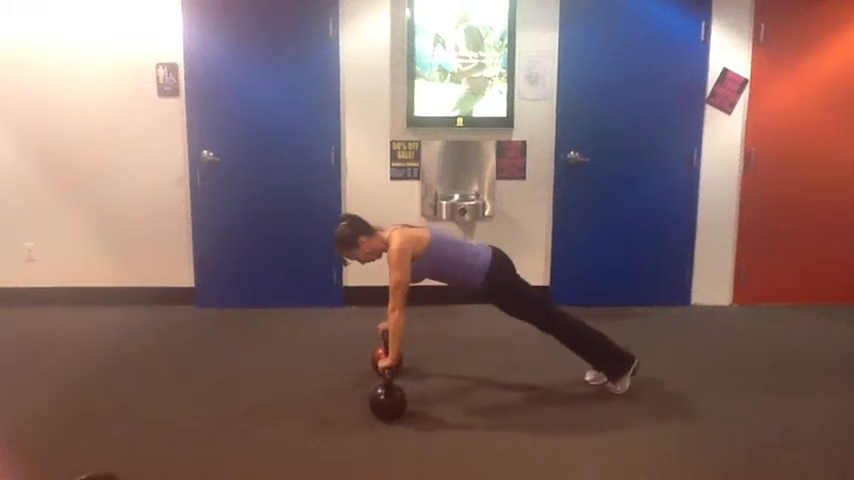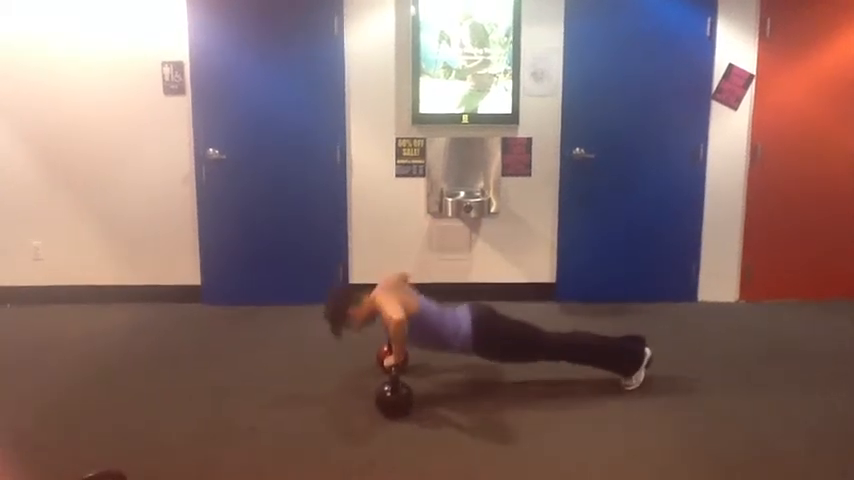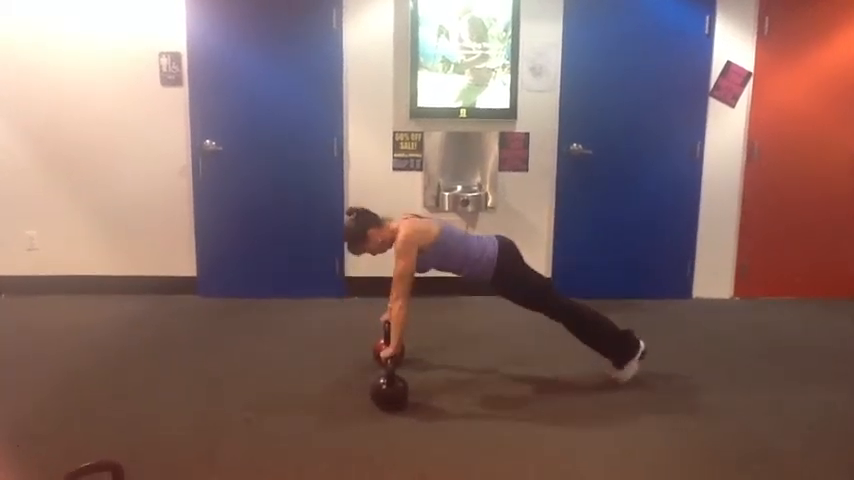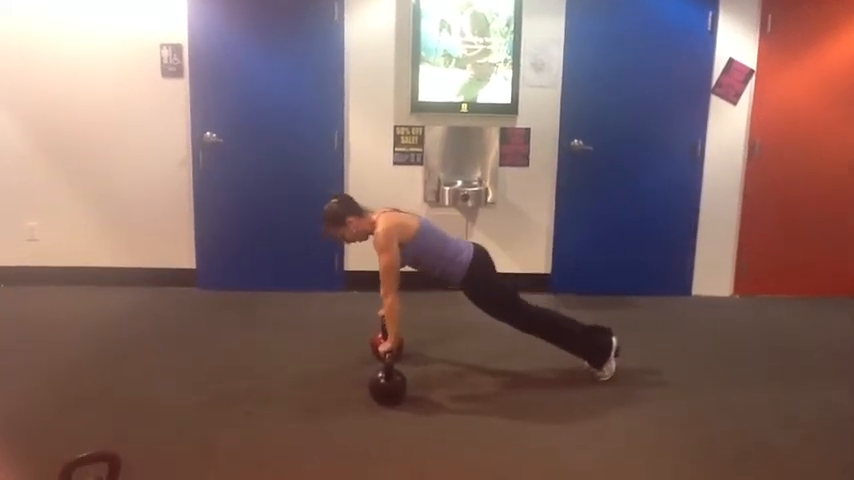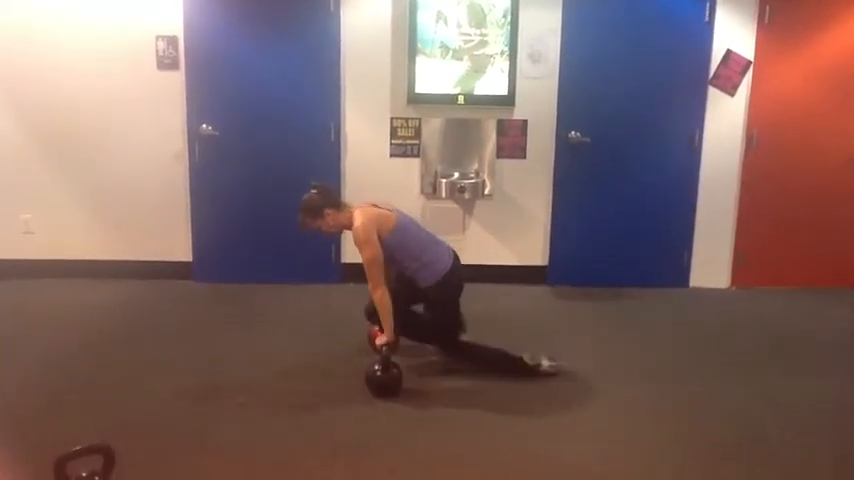
dt=1s
person 1, frame 1
left shoulder: (398, 246)
right shoulder: (394, 237)
left elbow: (397, 306)
left wrist: (392, 357)
right wrist: (392, 323)
left hip: (490, 273)
right hip: (488, 264)
left knee: (547, 318)
right knee: (546, 314)
left ankle: (619, 364)
right ankle: (608, 360)
person 1, frame 2
left shoulder: (380, 297)
right shoulder: (387, 286)
left elbow: (397, 320)
right elbow: (404, 276)
left wrist: (397, 356)
left hip: (477, 333)
right hip: (473, 319)
left knee: (549, 347)
right knee: (549, 343)
left ankle: (632, 358)
right ankle: (629, 348)
person 1, frame 3
left shoulder: (404, 238)
right shoulder: (401, 227)
left elbow: (401, 299)
right elbow: (403, 286)
left wrist: (394, 347)
right wrist: (392, 311)
left hip: (497, 264)
right hip: (495, 254)
left knee: (556, 306)
right knee: (555, 305)
left ankle: (626, 349)
right ankle: (623, 345)
person 1, frame 4
left shoulder: (384, 232)
right shoulder: (383, 218)
left elbow: (390, 292)
left wrist: (392, 340)
right wrist: (389, 310)
left hip: (470, 271)
right hip: (469, 260)
left knee: (523, 317)
right knee: (522, 314)
left ankle: (601, 349)
right ankle: (598, 340)
person 1, frame 5
left shoulder: (362, 227)
right shoulder: (363, 212)
left elbow: (378, 287)
right elbow: (386, 261)
left wrist: (388, 334)
left hip: (441, 278)
right hip: (434, 266)
left knee: (446, 342)
right knee: (374, 312)
left ankle: (526, 364)
right ankle: (448, 335)
